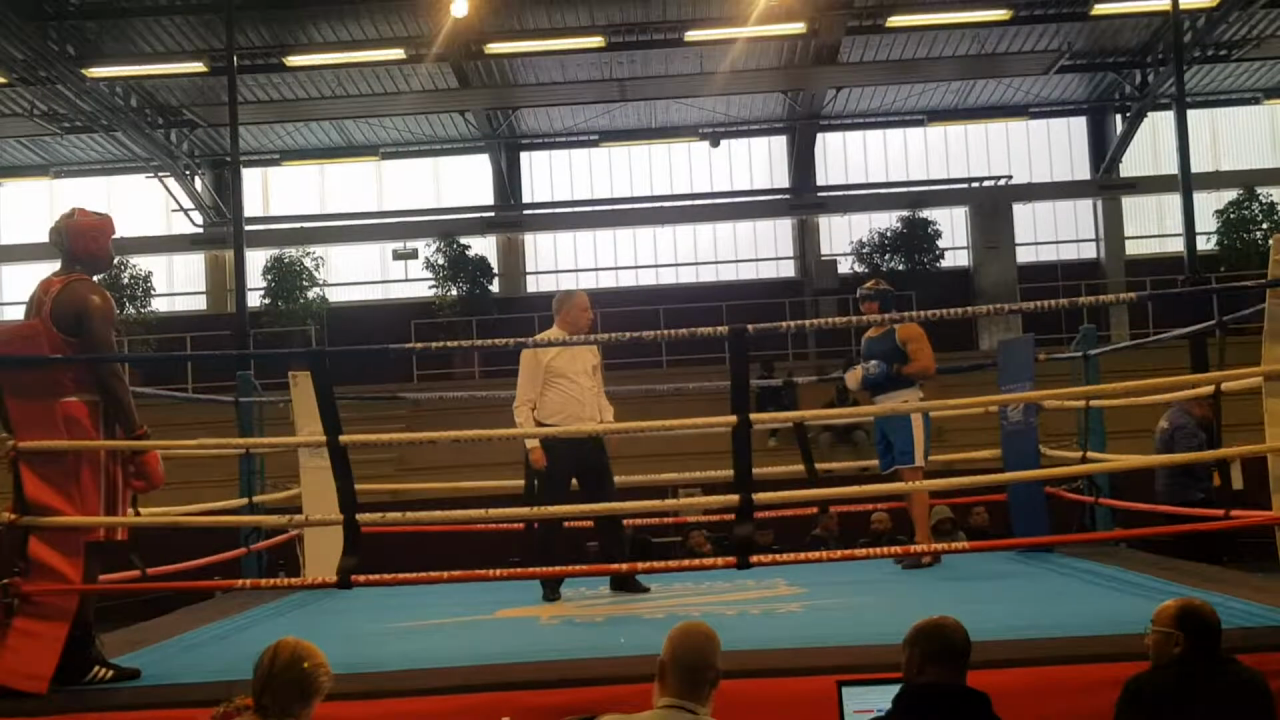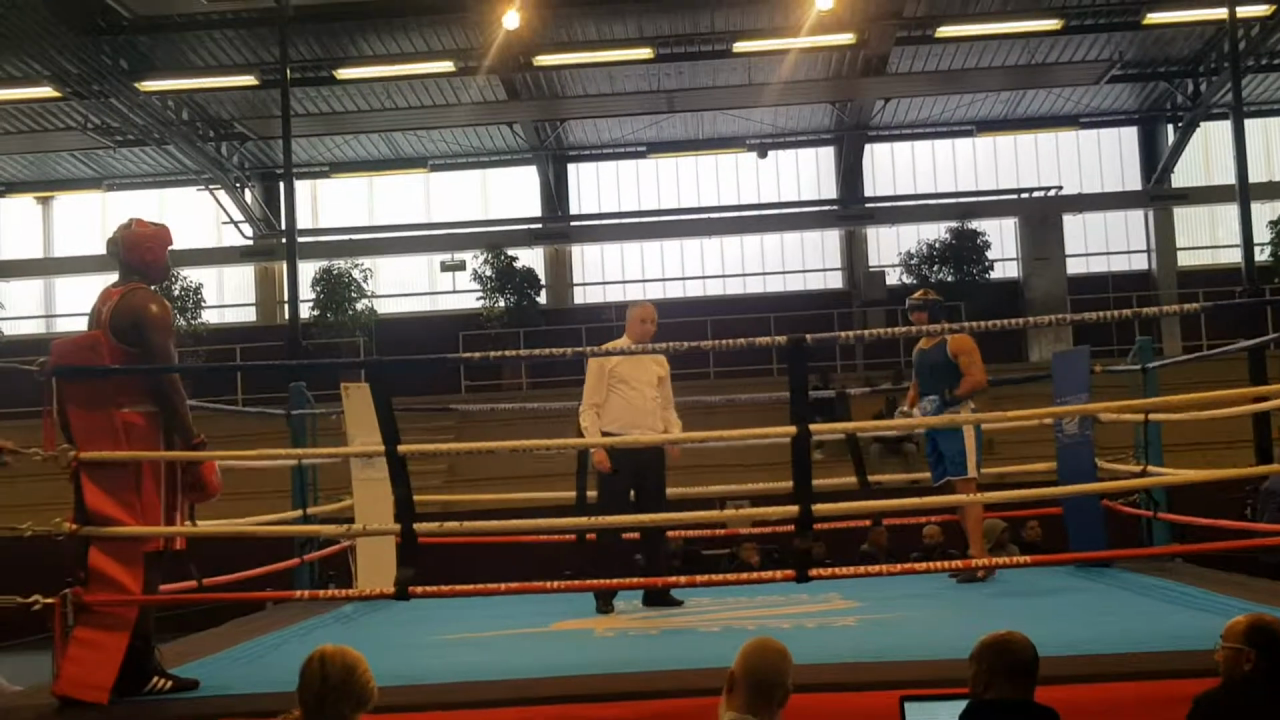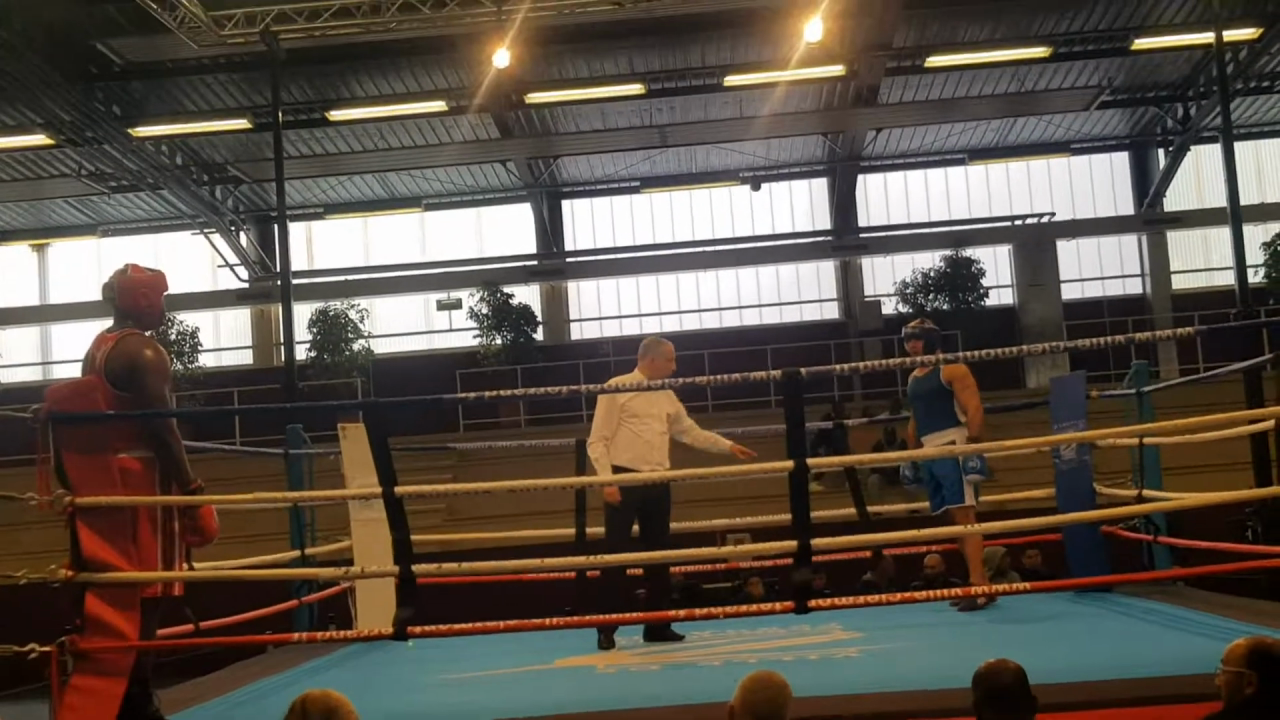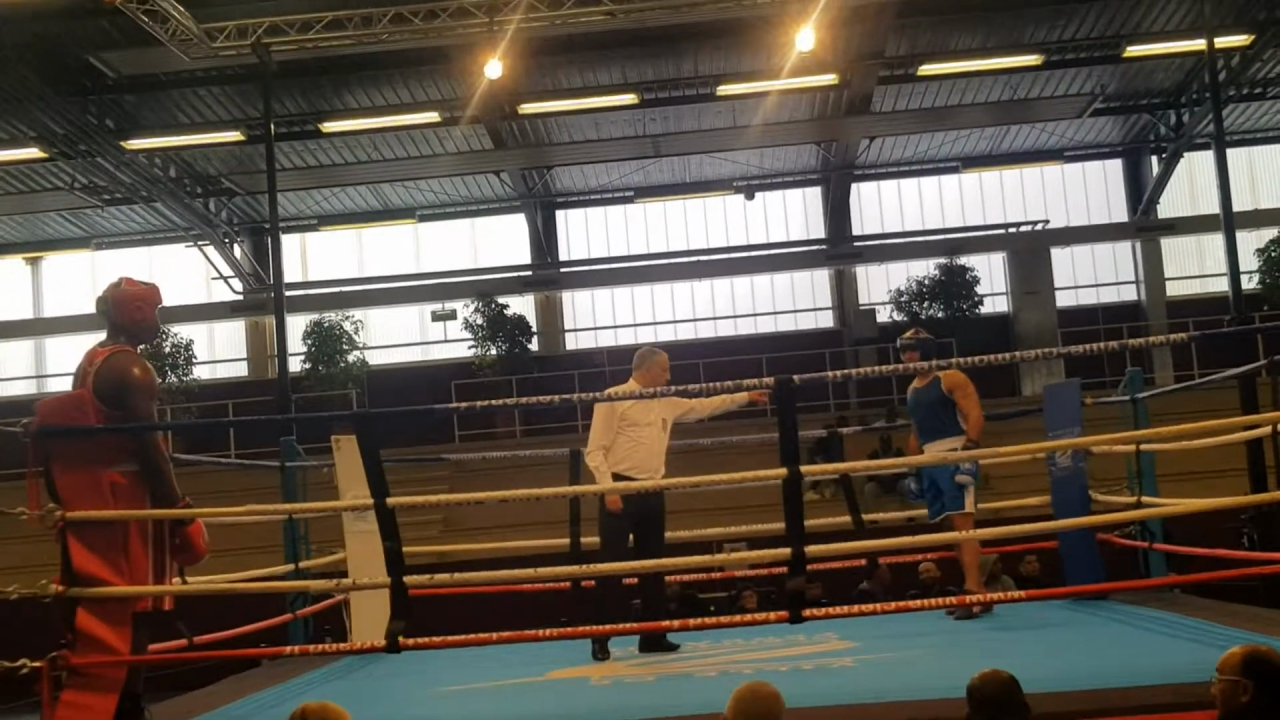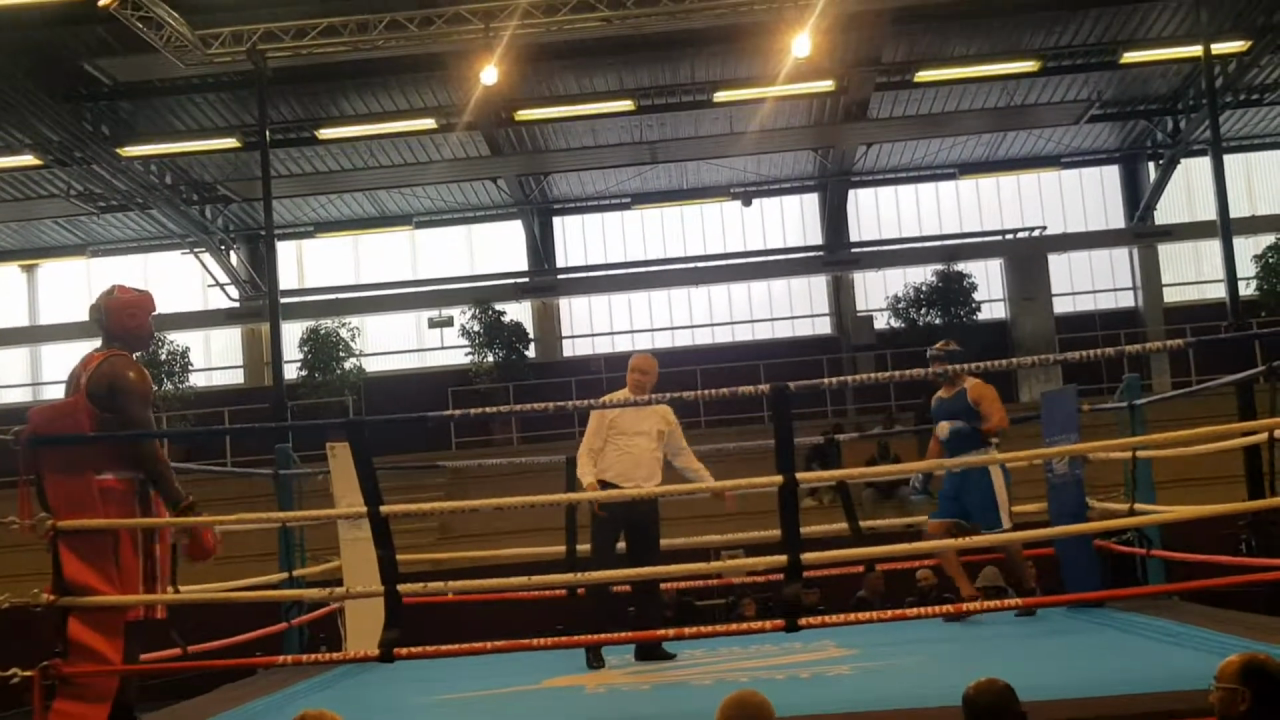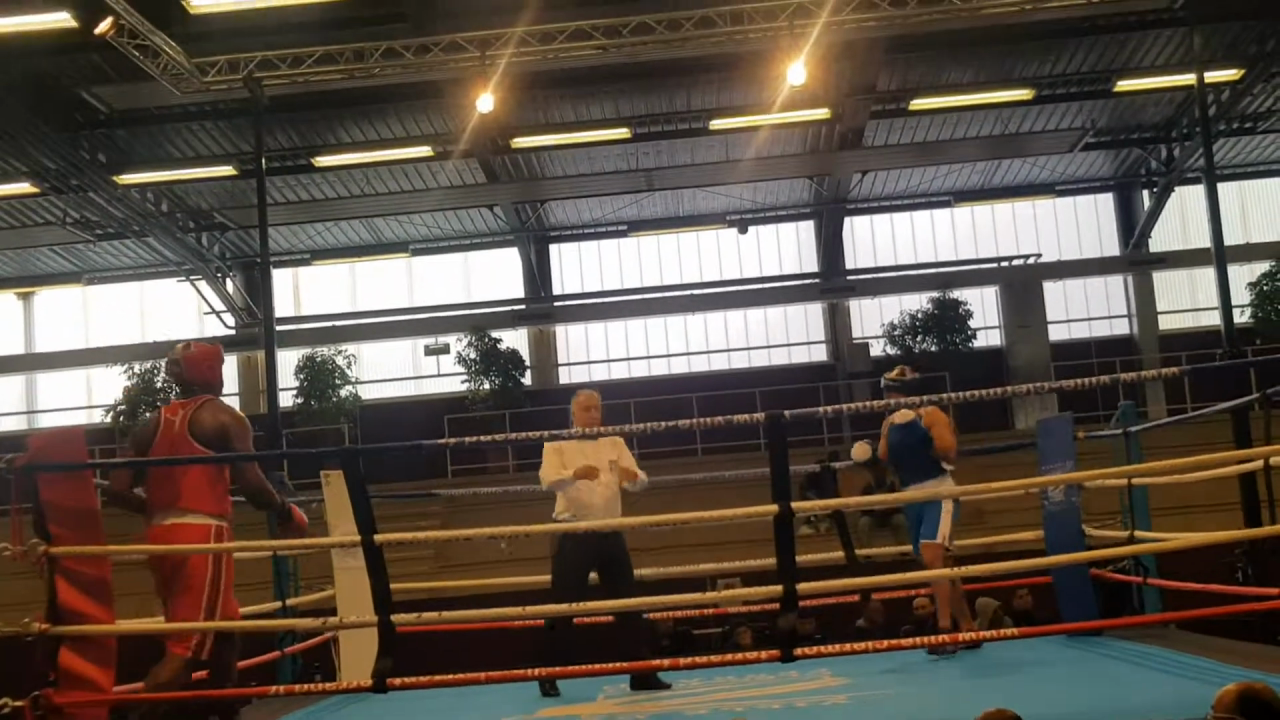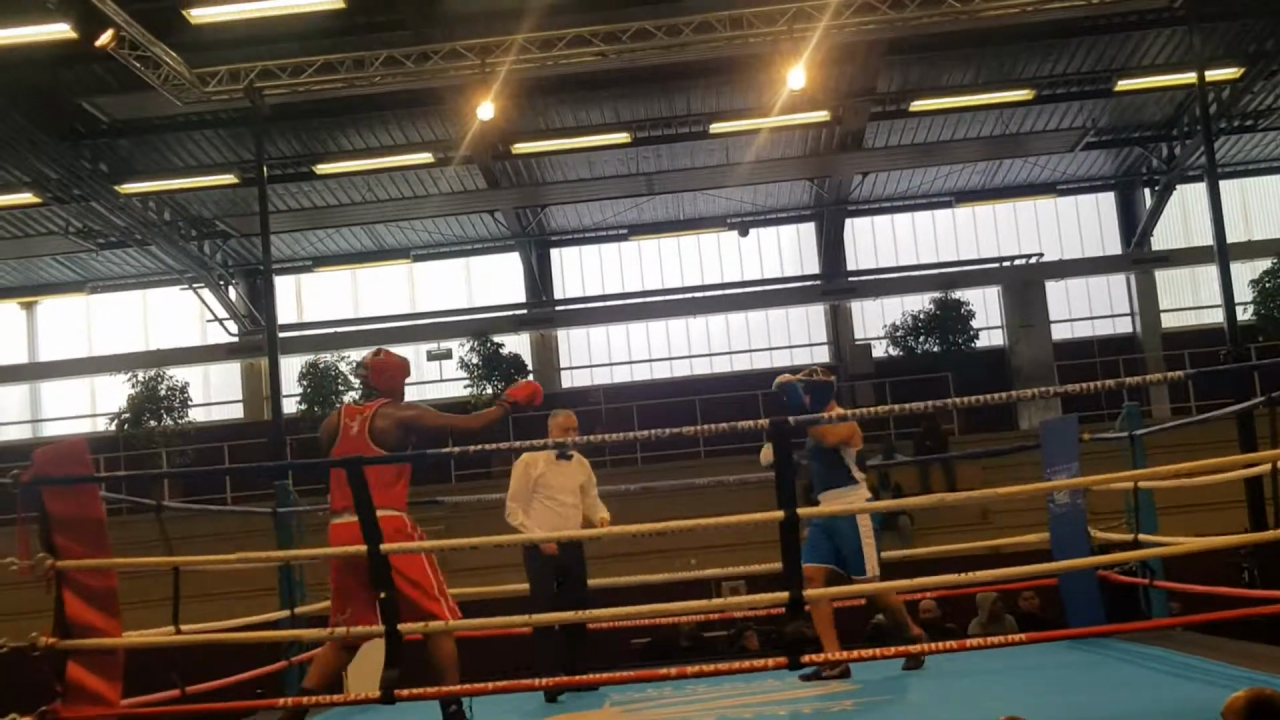
dt=0.7s
person 1, frame 1
left shoulder: (41, 293)
right shoulder: (89, 298)
left elbow: (42, 368)
right elbow: (108, 375)
right wrist: (140, 442)
left hip: (43, 433)
right hip: (79, 433)
left knee: (52, 543)
right knee: (77, 544)
left ankle: (73, 654)
right ankle: (72, 658)
person 1, frame 2
left shoulder: (103, 303)
right shoulder: (148, 307)
left elbow: (103, 377)
right elbow: (165, 382)
right wrist: (195, 448)
left hip: (106, 441)
right hip: (142, 439)
left knee: (115, 553)
right knee: (138, 553)
left ankle: (132, 665)
right ankle: (131, 668)
person 1, frame 3
left shoulder: (97, 349)
right shoulder: (142, 351)
left elbow: (104, 423)
right elbow: (161, 427)
right wrist: (193, 492)
left hip: (101, 487)
right hip: (138, 486)
left knee: (114, 600)
right knee: (137, 600)
person 1, frame 4
left shoulder: (89, 363)
right shoulder: (130, 368)
right elbow: (149, 448)
right wrist: (182, 513)
left hip: (94, 503)
right hip: (129, 501)
left knee: (106, 618)
right knee: (128, 618)
person 1, frame 5
left shoulder: (84, 369)
right shoulder: (125, 371)
right elbow: (146, 452)
left wrist: (156, 503)
right wrist: (188, 512)
left hip: (82, 501)
right hip: (119, 504)
left knee: (98, 623)
right knee: (126, 623)
person 1, frame 6
left shoulder: (151, 424)
right shoulder: (225, 417)
left elbow: (118, 490)
right elbow: (252, 484)
right wrist: (286, 512)
left hip: (163, 537)
right hip: (201, 537)
left knee: (223, 637)
right knee: (185, 649)
left ankle: (226, 712)
person 1, frame 7
left shoulder: (333, 420)
right shoulder: (400, 415)
right elbow: (468, 424)
right wrist: (508, 405)
left hip: (341, 533)
right hip: (388, 528)
left knee: (343, 635)
right knee: (437, 623)
person 2, frame 1
left shoulder: (590, 348)
right shoulder: (537, 348)
right elbow: (523, 403)
left wrist: (608, 420)
right wrist: (533, 444)
left hip: (590, 438)
right hip: (554, 440)
left knee: (606, 504)
left ankle: (621, 575)
right ankle: (551, 583)
person 2, frame 2
left shoulder: (659, 361)
right shoulder: (605, 355)
left elbow: (667, 405)
right elbow: (589, 408)
left wrist: (673, 433)
right wrist: (596, 447)
left hip: (652, 449)
right hip: (617, 448)
left knee: (654, 518)
left ankle: (656, 590)
right ankle: (605, 595)
person 2, frame 3
left shoulder: (667, 397)
right shoulder: (616, 389)
left elbow: (691, 432)
right elbow: (597, 441)
left wrist: (728, 446)
right wrist: (607, 480)
left hip: (657, 483)
left knee: (657, 554)
right knee: (615, 554)
left ankle: (657, 625)
right ankle: (606, 630)
person 2, frame 4
left shoulder: (666, 403)
right shoulder: (613, 398)
left elbow: (704, 406)
right elbow: (595, 450)
left wrist: (745, 397)
right wrist: (609, 489)
left hip: (651, 491)
right hip: (620, 489)
left knee: (653, 563)
right knee: (612, 563)
left ankle: (652, 635)
right ankle: (601, 639)
person 2, frame 5
left shoulder: (664, 413)
right shoulder: (608, 405)
left elbow: (681, 454)
right elbow: (587, 449)
left wrist: (710, 484)
right wrist: (589, 481)
left hip: (645, 499)
right hip: (610, 495)
left knee: (647, 571)
right knee: (601, 570)
left ankle: (649, 644)
right ankle: (594, 646)
person 2, frame 6
left shoulder: (614, 443)
right shoulder: (557, 445)
left elbow: (639, 481)
right elbow: (549, 479)
left wrist: (633, 476)
right wrist: (575, 473)
left hip: (609, 534)
right hip: (573, 535)
left knee: (627, 602)
right knee: (564, 606)
left ankle: (643, 673)
right ankle: (549, 675)
person 2, frame 7
left shoulder: (582, 464)
right shoulder: (529, 462)
left elbow: (592, 501)
right elbow: (514, 509)
left wrist: (602, 517)
right wrist: (541, 538)
left hip: (572, 547)
right hip: (540, 550)
left knee: (576, 610)
right knee: (547, 614)
left ankle: (572, 673)
right ankle: (551, 679)
person 3, frame 1
left shoulder: (906, 330)
right shoulder: (867, 338)
left elbow: (928, 367)
left wrist: (890, 370)
right wrist: (860, 379)
left hip: (906, 408)
right hip: (881, 412)
left knee: (913, 475)
right knee: (902, 477)
left ankle: (924, 545)
right ankle: (924, 543)
person 3, frame 2
left shoulder: (958, 341)
right shoulder: (918, 349)
left elbow: (979, 380)
left wrist: (944, 399)
right wrist: (908, 409)
left hip: (957, 421)
right hip: (932, 425)
left knee: (966, 486)
right knee: (954, 490)
left ankle: (978, 558)
right ankle: (979, 556)
person 3, frame 3
left shoulder: (952, 369)
right shoulder: (913, 378)
left elbow: (974, 409)
left wrist: (972, 448)
left hip: (954, 448)
right hip: (929, 454)
left knee: (964, 514)
right knee: (953, 517)
left ankle: (978, 585)
right ankle: (980, 584)
person 3, frame 4
left shoulder: (952, 378)
right shoulder: (913, 389)
left elbow: (975, 416)
left wrist: (968, 454)
right wrist: (914, 470)
left hip: (955, 456)
right hip: (930, 463)
left knee: (962, 522)
right knee: (951, 526)
left ankle: (973, 592)
right ankle: (979, 592)
person 3, frame 5
left shoulder: (978, 389)
right shoulder: (938, 398)
left elbow: (1001, 424)
right elbow: (936, 440)
left wrist: (967, 429)
right wrist: (923, 473)
left hip: (983, 469)
right hip: (954, 473)
left knee: (1000, 534)
right knee: (935, 532)
left ankle: (1027, 593)
right ankle: (967, 595)
person 3, frame 6
left shoulder: (932, 416)
right shoulder: (890, 423)
left elbow: (950, 454)
right elbow: (884, 461)
left wrist: (919, 434)
left hip: (938, 495)
right hip: (912, 500)
left knee: (931, 556)
right knee: (937, 564)
left ankle: (944, 630)
right ankle: (968, 629)
person 3, frame 7
left shoulder: (842, 421)
right shoulder: (817, 423)
left elbow: (829, 438)
left wrist: (799, 404)
left hip: (850, 509)
right hip: (824, 513)
left knee: (869, 583)
right knee: (812, 579)
left ankle: (913, 635)
right ankle: (834, 660)
